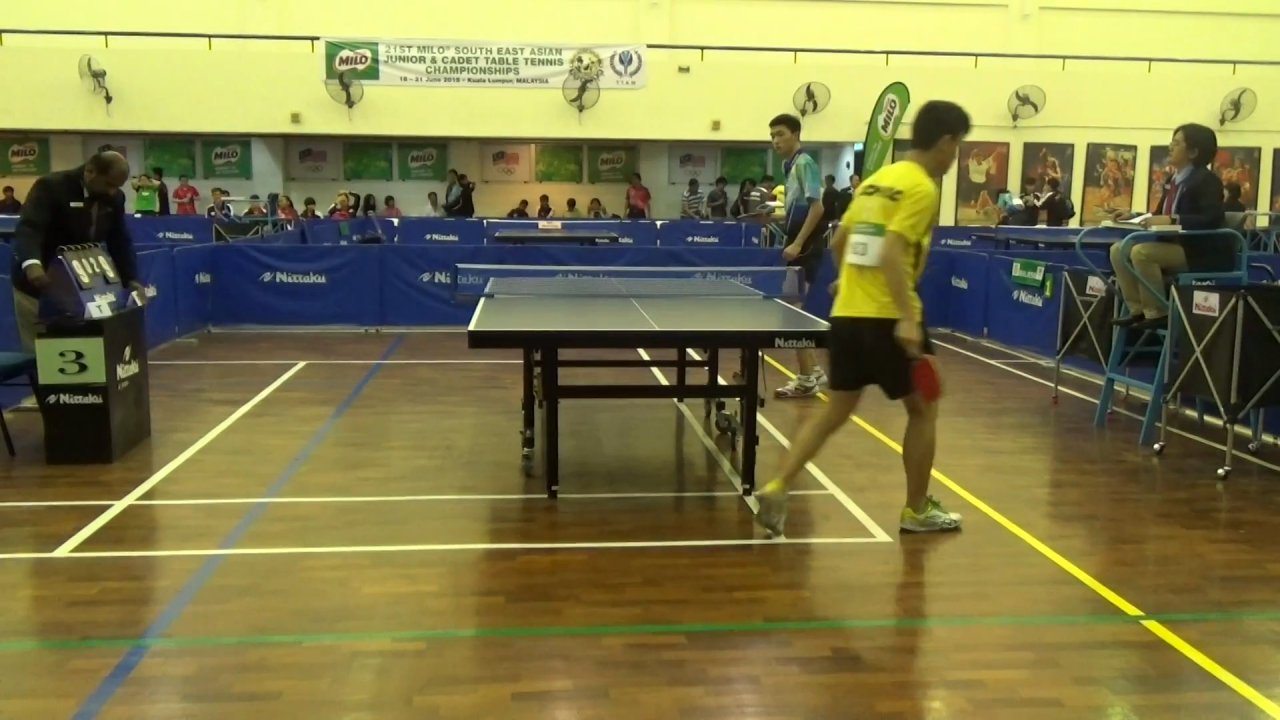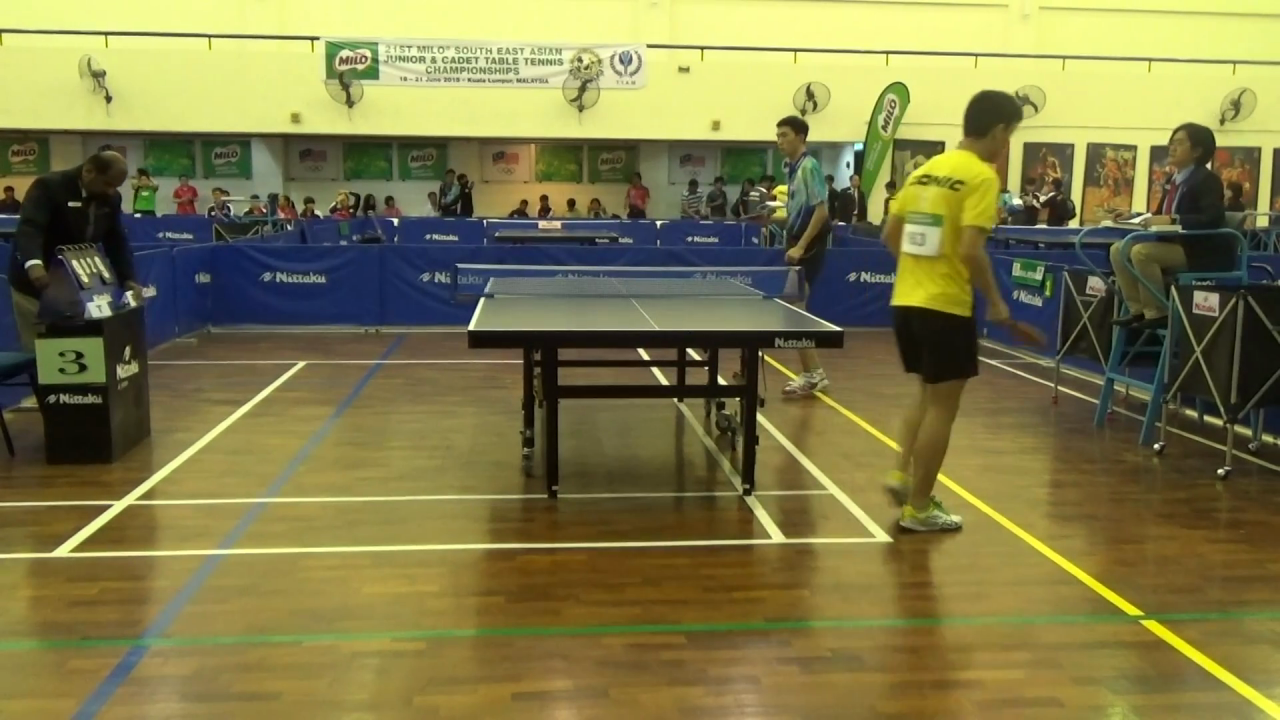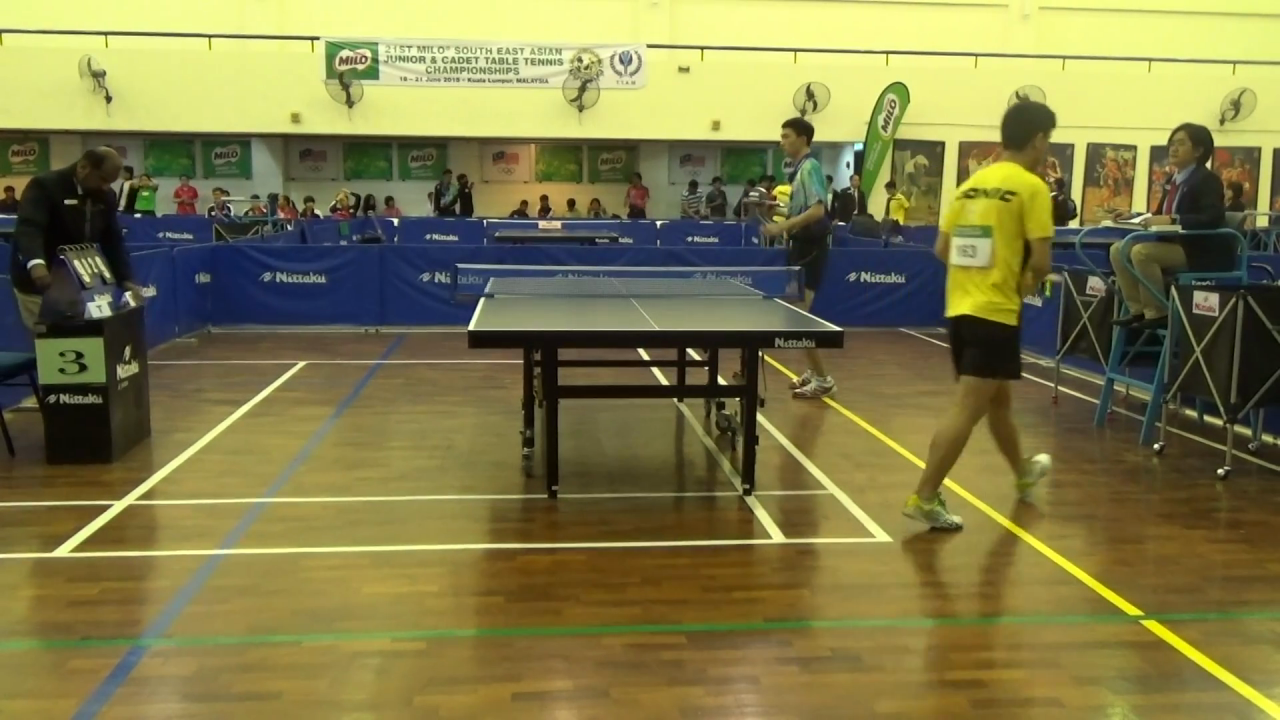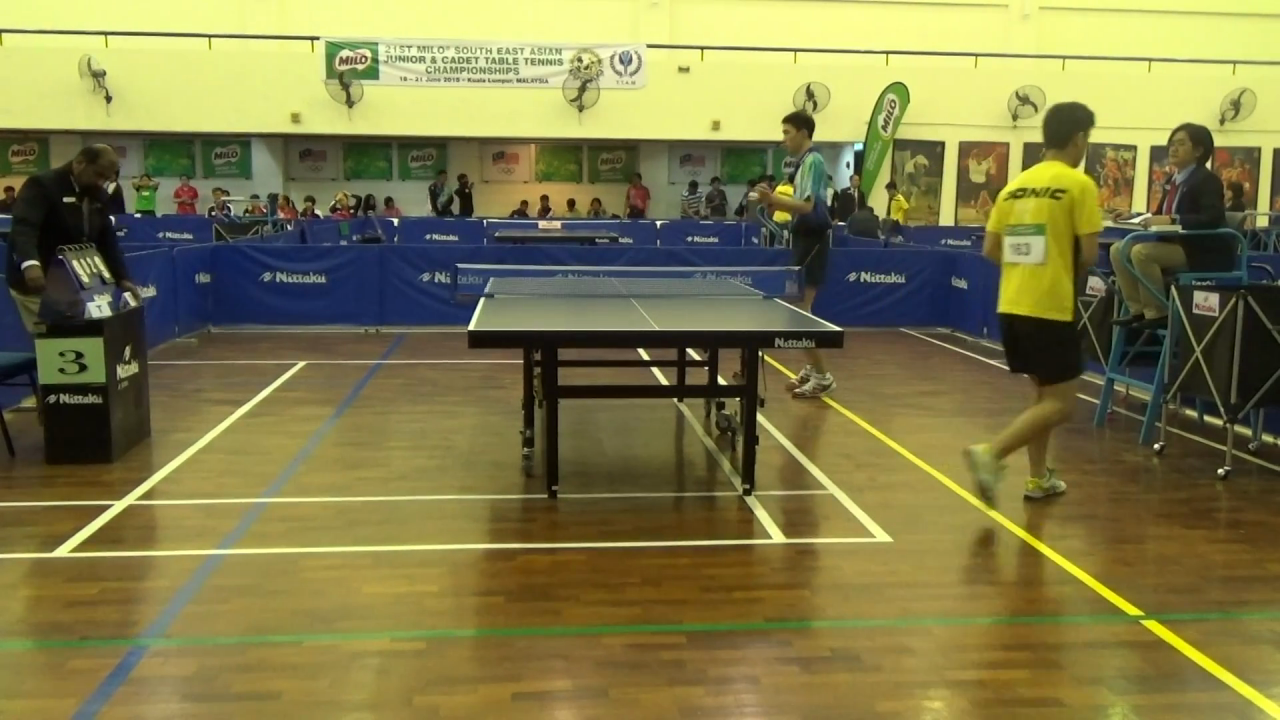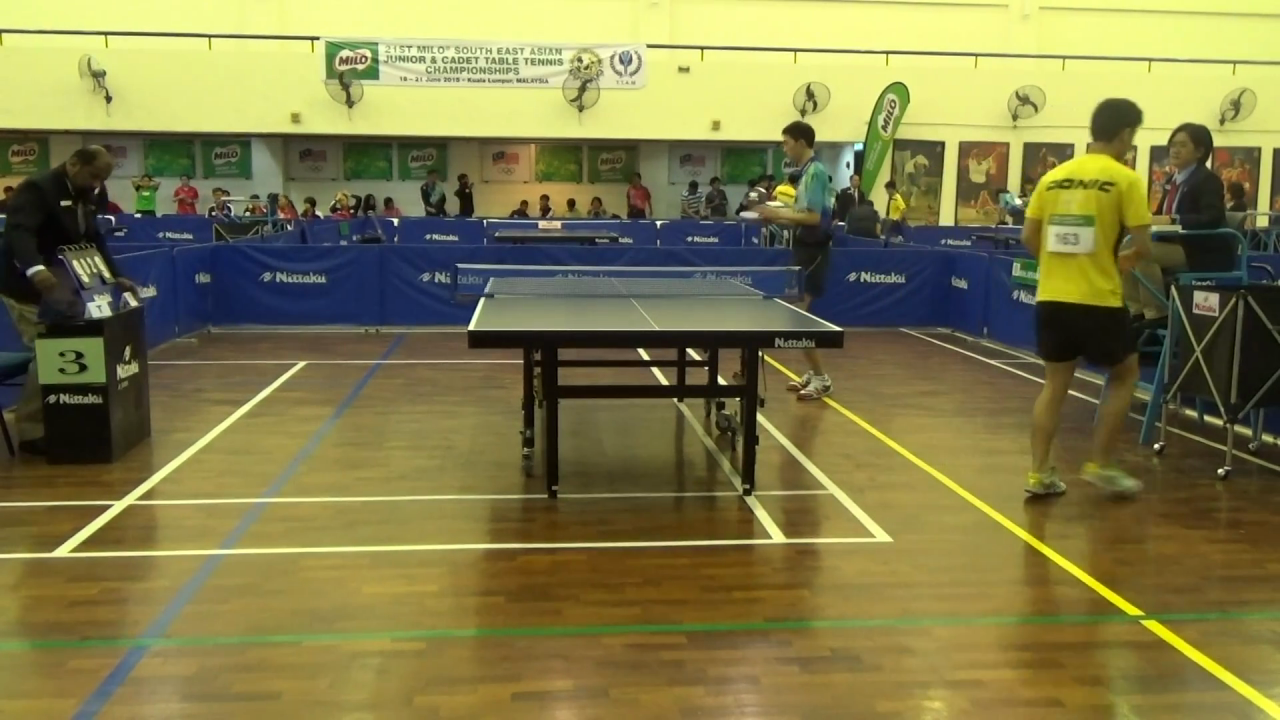
dt=0.2s
person 1, frame 1
left shoulder: (874, 179)
right shoulder: (922, 189)
left elbow: (842, 243)
right elbow: (896, 255)
right wrist: (909, 319)
left hip: (846, 314)
right hip: (888, 319)
left knee: (834, 412)
right knee: (922, 412)
left ankle: (776, 488)
right ankle: (918, 510)
person 1, frame 2
left shoulder: (923, 171)
right shoulder: (982, 177)
left elbow: (890, 234)
right elbow: (972, 248)
right wrist: (995, 300)
left hip: (905, 301)
right hip: (946, 307)
left knee: (928, 395)
right knee: (942, 406)
left ankle: (904, 477)
right ankle: (916, 506)
person 1, frame 3
left shoulder: (969, 185)
right shoulder: (1031, 187)
left elbow: (943, 249)
right elbow: (1041, 259)
right wrist: (1032, 279)
left hip: (959, 309)
right hip: (995, 314)
left knee: (999, 396)
right knee: (967, 408)
left ankle: (1023, 471)
right ankle: (924, 497)
person 1, frame 4
left shoulder: (1015, 185)
right shoulder: (1079, 185)
left elbow: (991, 248)
right elbow: (1090, 253)
right wrist: (1076, 269)
left hip: (1011, 306)
right hip: (1050, 311)
left knee: (1043, 393)
right knee: (1057, 403)
left ankle: (1038, 477)
right ankle: (989, 453)
person 1, frame 5
left shoulder: (1053, 176)
right shoulder: (1126, 179)
left elbow: (1028, 237)
right elbow: (1144, 244)
right wrist: (1129, 257)
left hip: (1051, 297)
right hip: (1098, 299)
left knee: (1055, 386)
right knee: (1124, 379)
left ankle: (1039, 474)
right ankle: (1099, 465)
person 2, frame 1
left shoulder: (804, 163)
right shoulder: (791, 165)
left elbow: (817, 207)
left wrist: (797, 243)
left hip: (806, 243)
right hip: (796, 241)
left ankle: (805, 379)
right ankle: (814, 372)
person 2, frame 2
left shoulder: (809, 166)
right shoulder: (794, 167)
left elbow: (821, 211)
left wrist: (800, 246)
left hip: (810, 246)
right hip: (799, 244)
left ankle: (810, 374)
right ankle: (813, 374)
person 2, frame 3
left shoulder: (810, 168)
right shoulder: (800, 168)
left elbow: (818, 211)
left wrist: (783, 226)
right wrist: (784, 224)
left hip: (811, 247)
right hip: (802, 245)
left ankle: (823, 380)
right ankle: (814, 372)
person 2, frame 4
left shoulder: (813, 162)
right shoulder: (804, 162)
left elbow: (806, 206)
left wrist: (774, 198)
right wrist: (775, 200)
left hip: (813, 241)
right hip: (804, 239)
left knee: (798, 310)
right knee: (797, 309)
left ankle: (821, 376)
right ankle: (813, 369)
person 2, frame 5
left shoulder: (815, 172)
right shoulder: (805, 172)
left elbow: (814, 218)
left wrist: (778, 215)
right wrist: (777, 215)
left hip: (814, 250)
right hip: (804, 249)
left ankle: (821, 378)
right ankle: (813, 373)
person 3, frame 1
left shoulder: (114, 199)
right shoulder: (51, 187)
left elbow: (120, 242)
right elbow: (28, 228)
left wrist: (131, 279)
right wrist: (31, 264)
right hip: (38, 284)
person 3, frame 2
left shoulder: (110, 199)
right shoulder: (48, 188)
left elbow: (117, 242)
right elbow: (29, 228)
left wrist: (127, 278)
right wrist: (34, 264)
right hip: (38, 285)
person 3, frame 3
left shoulder: (105, 197)
right shoulder: (44, 186)
left elbow: (112, 240)
right elbow: (28, 229)
left wrist: (125, 279)
right wrist: (36, 263)
right hip: (38, 282)
person 3, frame 4
left shoulder: (98, 196)
right shoulder: (42, 185)
left elbow: (107, 239)
right elbow: (23, 226)
left wrist: (122, 279)
right wrist: (30, 264)
right hip: (34, 284)
person 3, frame 5
left shoulder: (85, 195)
right shoulder: (37, 188)
left elbow: (94, 240)
left wrist: (115, 276)
right wrist: (36, 269)
left hip: (59, 287)
right hip: (28, 288)
right ankle: (31, 432)
person 4, frame 1
left shoulder: (1207, 180)
right shoulder: (1173, 180)
left elbow: (1212, 219)
right elbow: (1161, 216)
left wrist: (1173, 220)
right wrist: (1134, 215)
left hip: (1200, 254)
right hip: (1175, 245)
left knee: (1141, 252)
right knee: (1119, 250)
left ankle: (1157, 313)
right ankle: (1138, 310)
person 4, frame 2
left shoulder: (1207, 180)
right shoulder: (1173, 180)
left elbow: (1212, 219)
right elbow: (1161, 215)
left wrist: (1173, 220)
right wrist: (1134, 215)
left hip: (1199, 253)
right hip: (1174, 245)
left knee: (1141, 251)
right knee: (1119, 250)
left ankle: (1157, 313)
right ankle: (1138, 310)
person 4, frame 3
left shoulder: (1208, 180)
right shoulder: (1174, 180)
left elbow: (1212, 219)
right elbow: (1162, 216)
left wrist: (1173, 220)
right wrist: (1134, 216)
left hip: (1199, 253)
right hip: (1174, 245)
left knee: (1141, 252)
right knee: (1119, 250)
left ankle: (1157, 313)
right ankle: (1137, 310)
person 4, frame 4
left shoulder: (1207, 180)
right shoulder: (1174, 179)
left elbow: (1212, 219)
right elbow: (1161, 216)
left wrist: (1173, 220)
right hip: (1174, 244)
left knee: (1141, 252)
right knee: (1118, 250)
left ankle: (1157, 313)
right ankle: (1137, 310)
person 4, frame 5
left shoulder: (1208, 182)
right shoulder: (1173, 179)
left elbow: (1212, 219)
right elbow: (1160, 215)
left wrist: (1173, 220)
left hip: (1195, 250)
right hip: (1174, 246)
left ankle: (1157, 313)
right ankle: (1137, 310)
